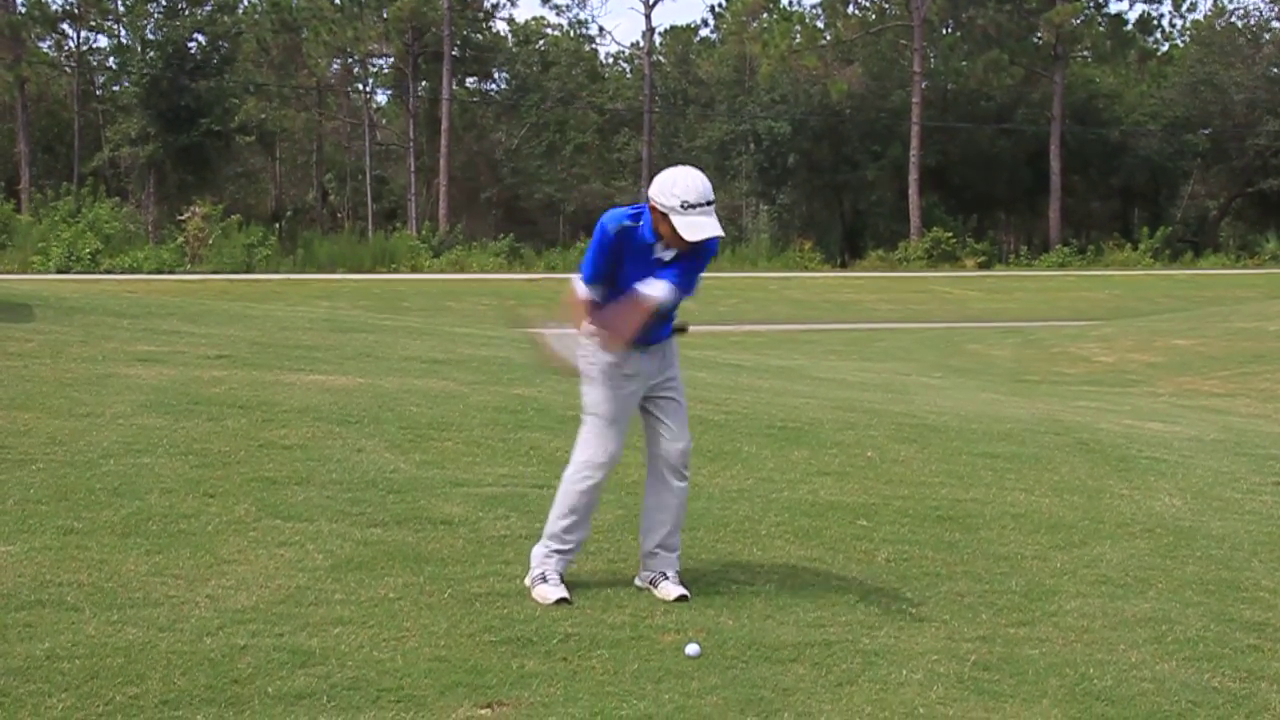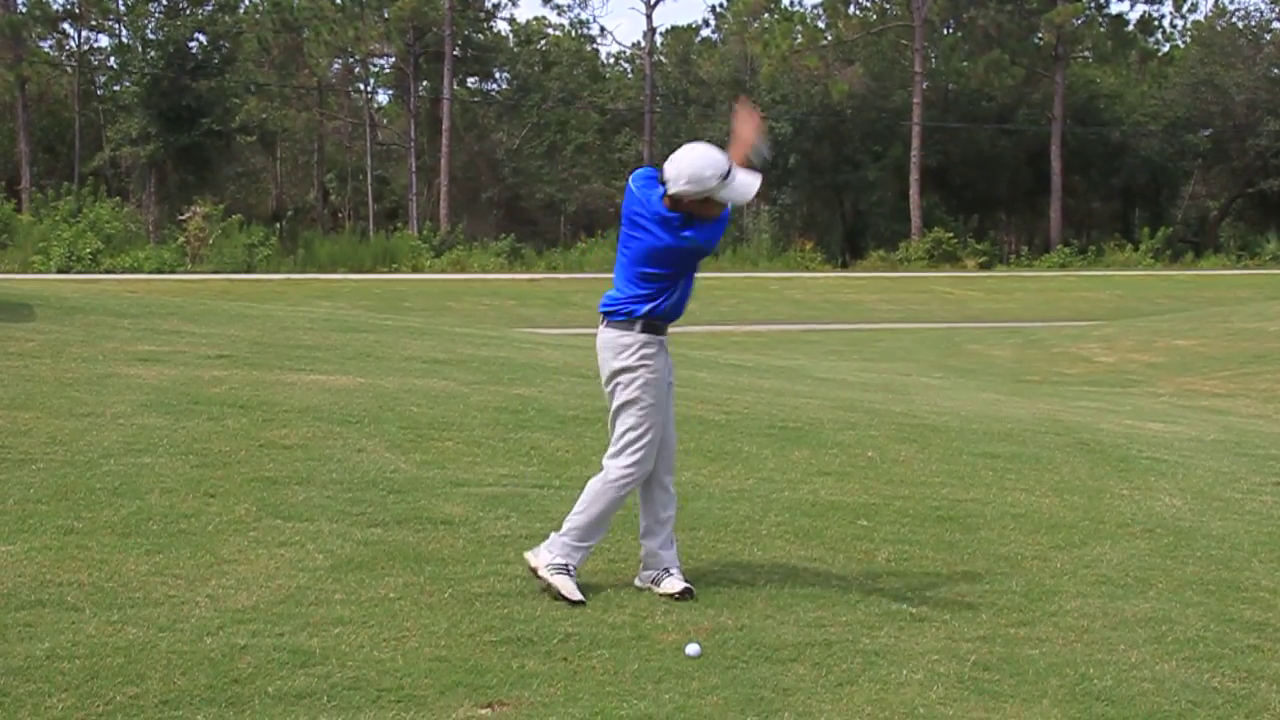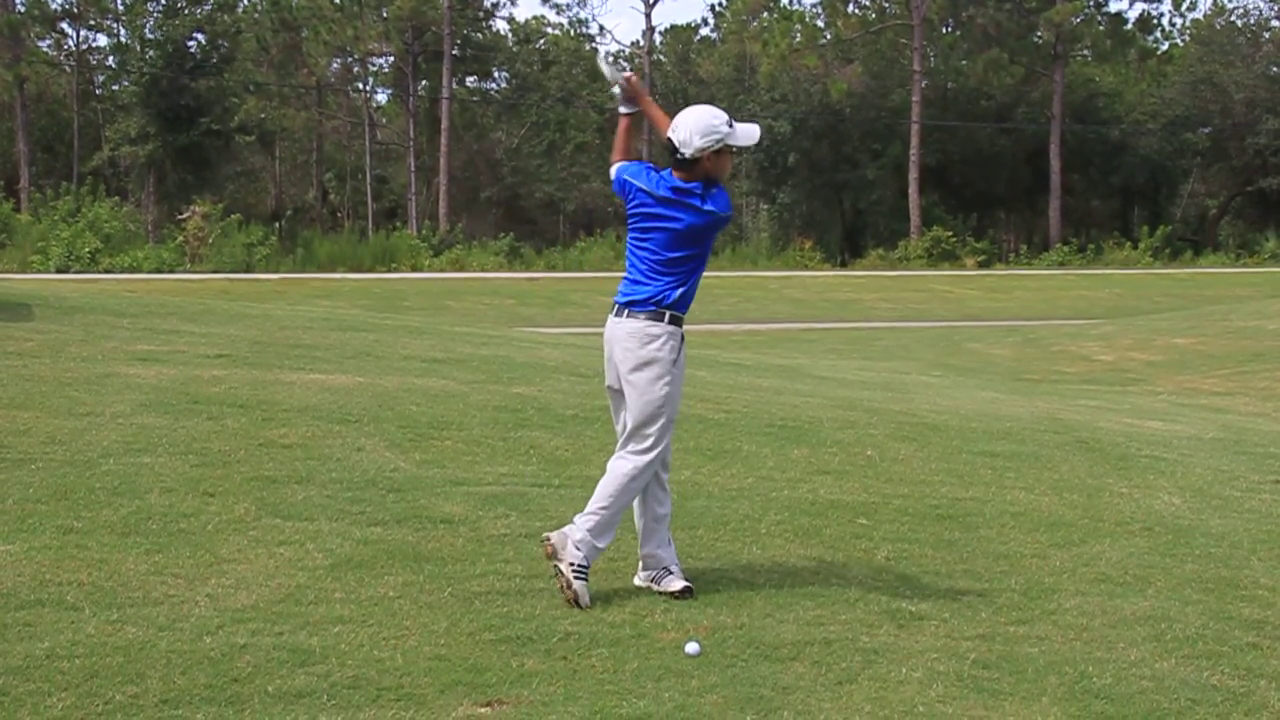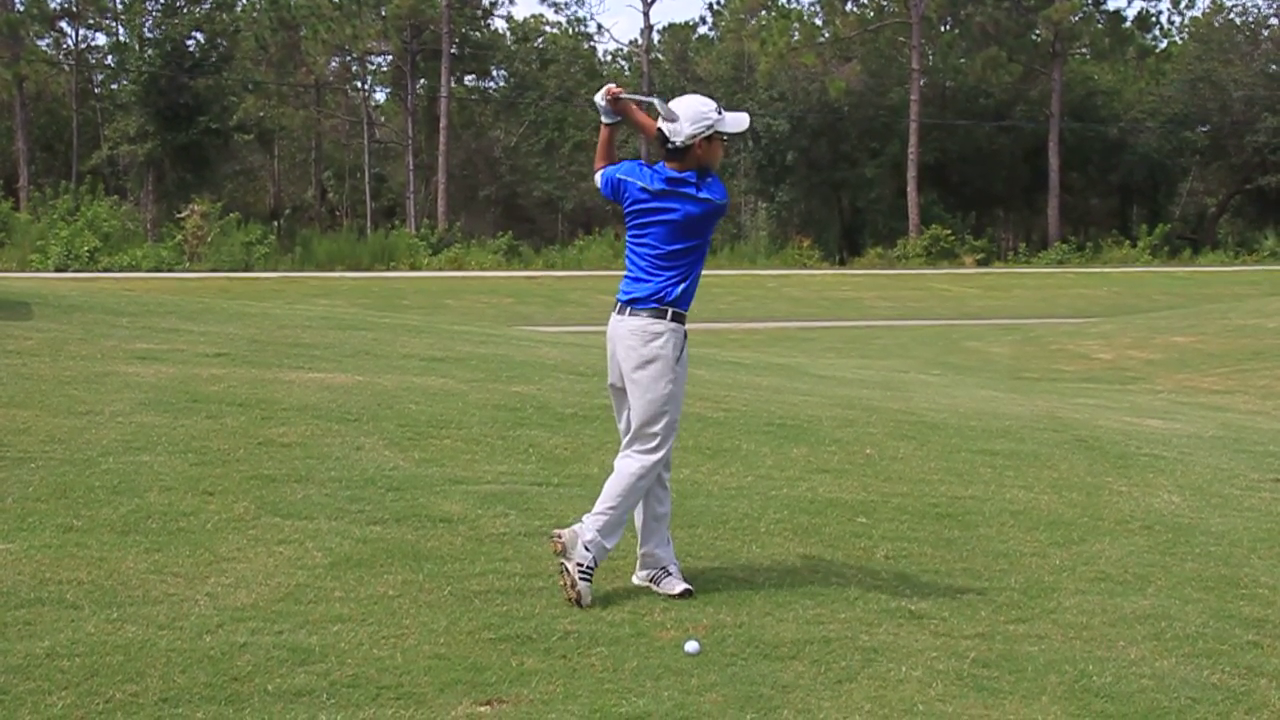
dt=0.3s
person 1, frame 1
left shoulder: (702, 245)
right shoulder: (617, 225)
left elbow: (649, 301)
right elbow: (585, 291)
left wrist: (612, 325)
right wrist: (591, 330)
left hip: (657, 352)
right hip: (611, 354)
left knee: (673, 457)
right knee: (596, 456)
left ankle: (658, 567)
right ankle: (547, 565)
person 1, frame 2
left shoulder: (641, 187)
right shoulder: (694, 236)
right elbow: (726, 210)
left wrist: (741, 141)
right wrist: (745, 141)
left hip: (640, 338)
right hip: (637, 344)
left knee: (660, 458)
right knee: (631, 459)
left ankle: (658, 564)
right ankle: (558, 553)
person 1, frame 3
left shoulder: (641, 182)
right shoulder: (714, 209)
left elbow: (618, 165)
right elbow: (685, 153)
left wrist: (628, 111)
right wrist: (647, 102)
left hip: (624, 325)
right hip: (653, 335)
left knee: (648, 452)
right knee: (642, 452)
left ankle: (656, 564)
right ankle: (577, 543)
person 1, frame 4
left shoulder: (633, 179)
right shoulder: (711, 199)
left elbow: (600, 173)
right elbow: (676, 151)
left wrist: (609, 119)
right wrist: (631, 111)
left hip: (627, 323)
right hip: (656, 331)
left knee: (647, 450)
right knee: (648, 451)
left ankle: (654, 562)
right ankle: (586, 542)
